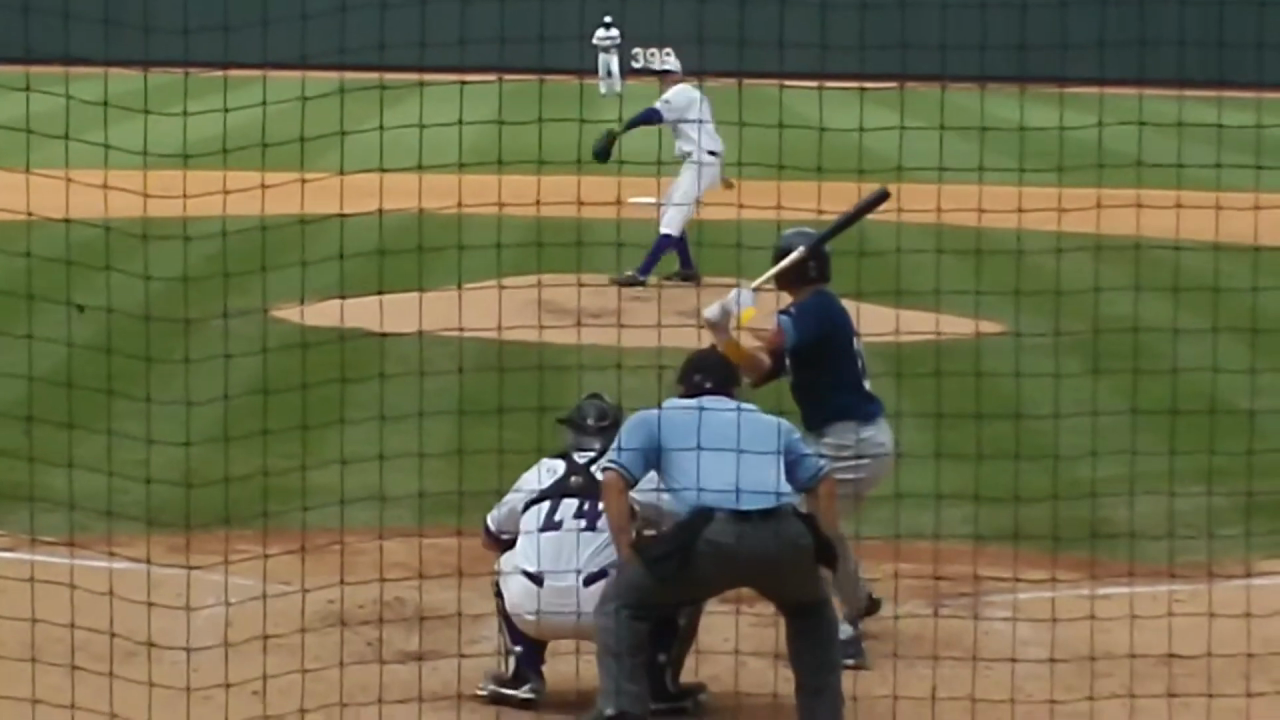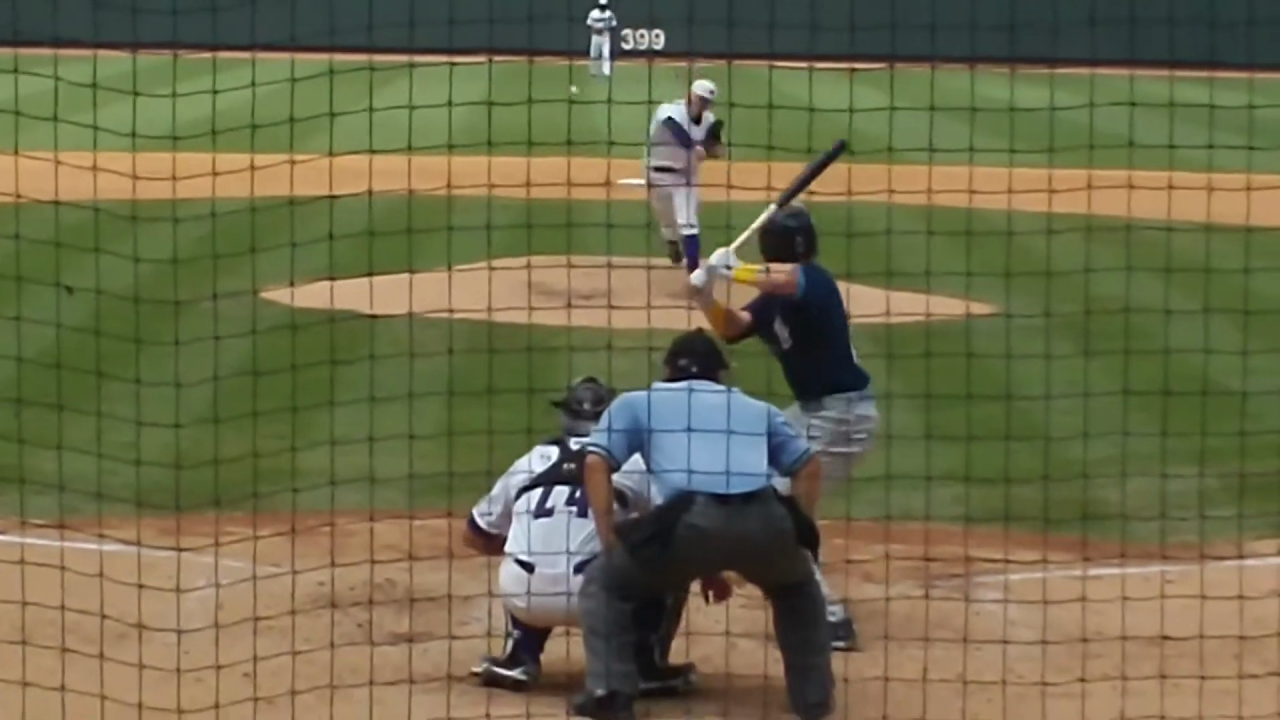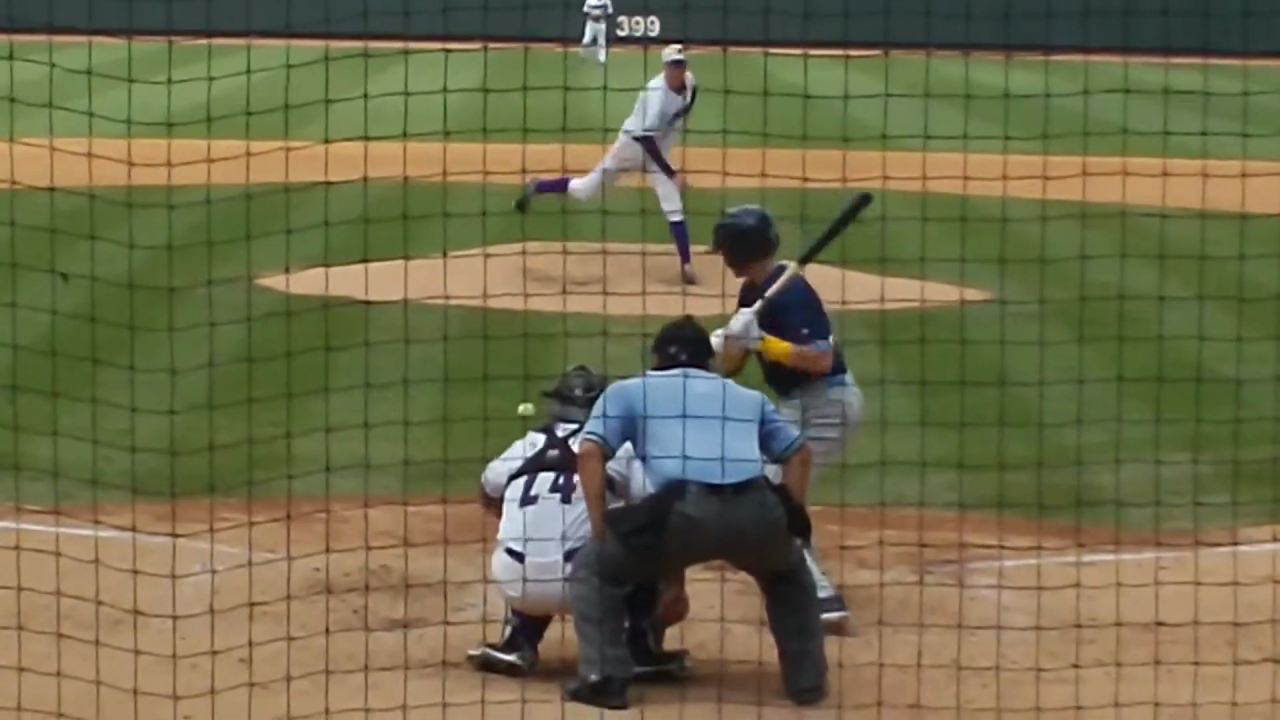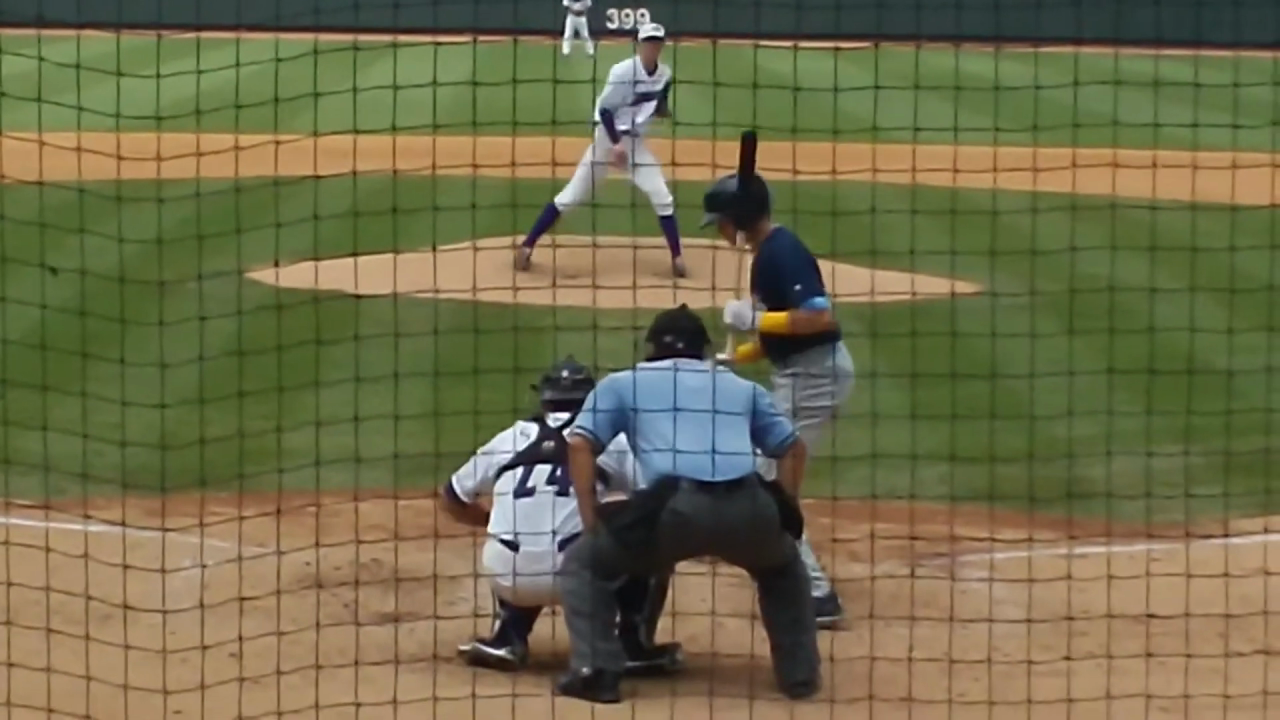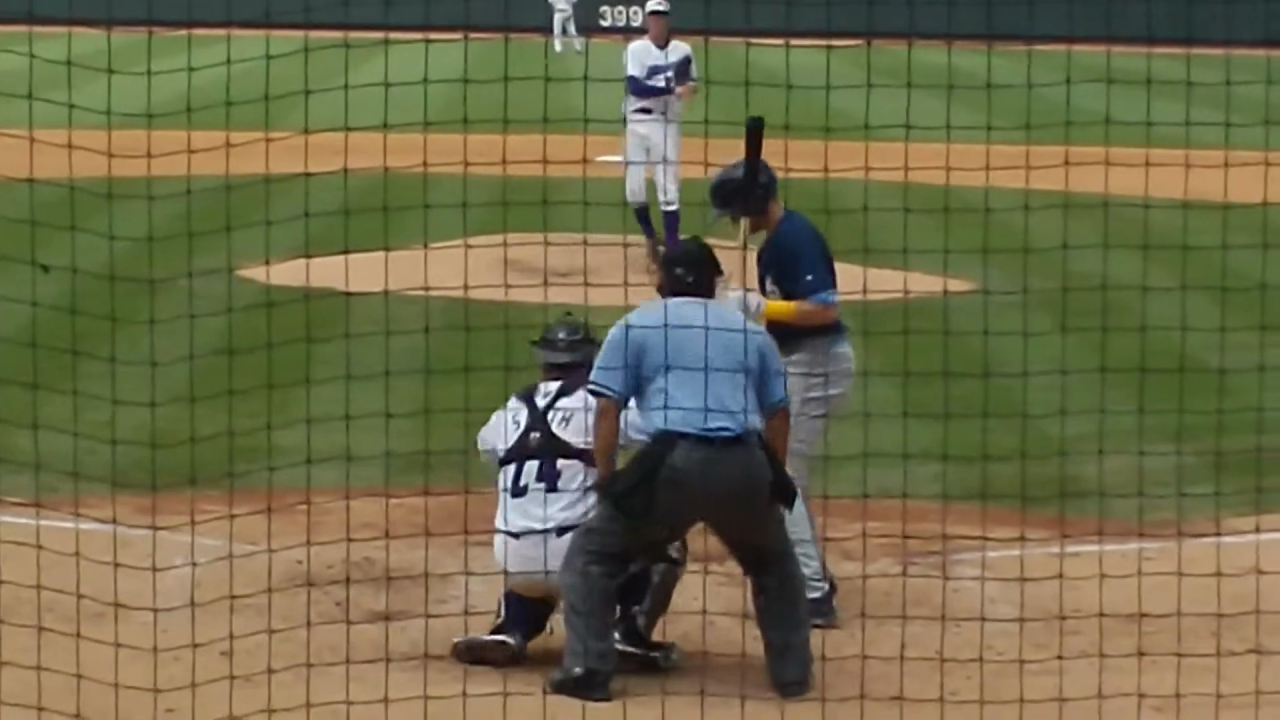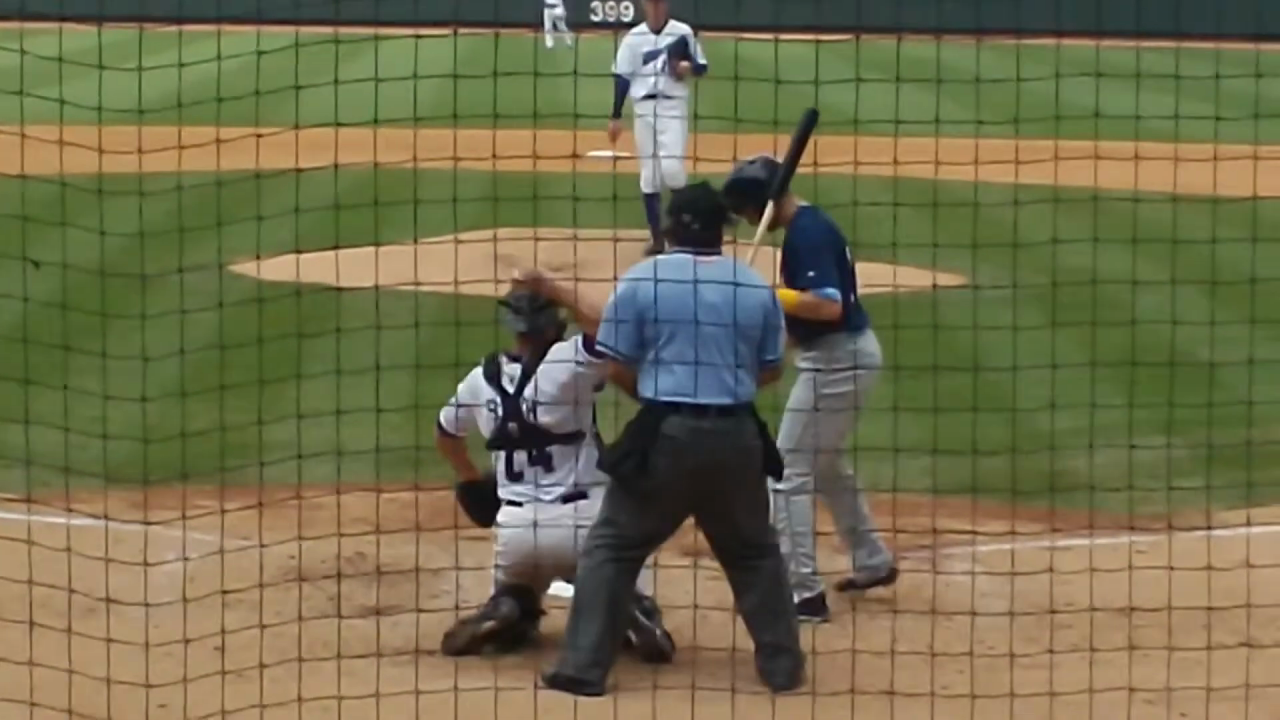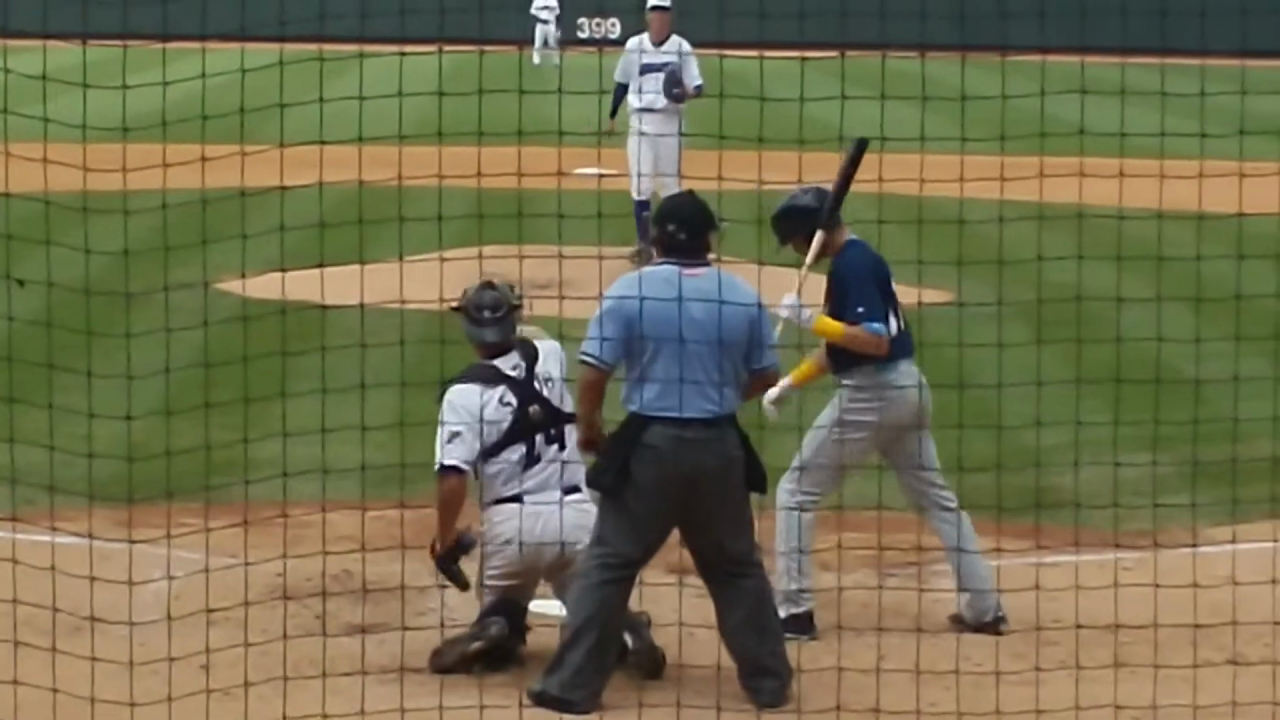
dt=0.4s
person 1, frame 1
left shoulder: (817, 308)
right shoulder: (817, 311)
left elbow: (771, 337)
right elbow: (760, 371)
right wrist: (723, 332)
left hip: (849, 444)
right hip: (861, 438)
left ankle: (840, 641)
right ankle: (856, 602)
person 1, frame 2
left shoulder: (813, 279)
right shoulder: (778, 297)
left elbow: (785, 280)
right elbow: (732, 329)
left wrist: (733, 270)
right wrist: (706, 296)
left hip: (840, 416)
right hip: (816, 410)
left ankle: (832, 622)
person 1, frame 3
left shoulder: (790, 292)
right shoulder: (751, 292)
left elbow: (821, 360)
right elbow: (730, 366)
left wrist: (760, 342)
right wrist: (728, 340)
left hip: (822, 406)
right hip: (802, 403)
left ankle: (821, 598)
person 1, frame 4
left shoulder: (782, 251)
right shoulder: (764, 253)
left elbow: (821, 316)
left wrist: (754, 321)
right wrist: (736, 356)
left hip: (813, 375)
right hip: (798, 374)
left knee: (765, 484)
right knee: (767, 473)
left ankle: (818, 597)
person 1, frame 5
left shoulder: (797, 236)
right shoulder: (771, 245)
left elbow: (827, 309)
left wrist: (760, 306)
left hip: (816, 365)
right hip: (795, 365)
right knee: (786, 474)
left ankle: (813, 597)
right ankle: (814, 578)
person 1, frame 6
left shoulder: (805, 233)
right shoulder: (811, 224)
left elbow: (828, 306)
left hip: (834, 360)
right hip: (848, 353)
left knee: (789, 475)
right knee: (827, 465)
left ankle: (805, 594)
right ankle: (872, 561)
person 1, frame 7
left shoulder: (851, 266)
right shoulder: (858, 258)
left elbow: (875, 341)
right elbow: (837, 345)
left wrist: (811, 320)
right wrist: (788, 384)
left hip: (870, 393)
right hip: (905, 386)
left knee: (796, 493)
right knee: (934, 496)
left ankle: (795, 611)
right ankle: (983, 607)
person 2, frame 1
left shoulder: (653, 418)
right shoulder: (774, 423)
left elbow: (613, 482)
right elbow: (823, 485)
left wrist: (629, 560)
right wrist: (813, 551)
left hip: (713, 538)
right hip: (784, 538)
left knee: (621, 602)
right knee: (811, 609)
person 2, frame 2
left shoulder: (637, 402)
right shoulder: (757, 407)
left elbow: (596, 464)
right elbow: (808, 467)
left wrist: (611, 544)
right wrist: (794, 534)
left hip: (693, 522)
right hip: (764, 522)
left knee: (603, 583)
right knee: (798, 589)
person 2, frame 3
left shoulder: (628, 390)
right shoulder: (748, 396)
left elbow: (590, 452)
right elbow: (798, 454)
left wrist: (601, 532)
right wrist: (786, 521)
left hip: (686, 511)
right hip: (756, 513)
left knee: (593, 569)
right knee: (789, 574)
left ankle: (604, 678)
right ankle: (807, 679)
person 2, frame 4
left shoulder: (622, 383)
right shoulder: (741, 385)
left elbow: (579, 445)
right elbow: (793, 449)
left wrist: (592, 527)
right wrist: (780, 516)
left hip: (677, 507)
right hip: (748, 510)
left knee: (584, 562)
right knee: (784, 566)
left ankle: (595, 671)
right ankle: (799, 674)
person 2, frame 5
left shoulder: (635, 324)
right shoulder: (752, 331)
left elbow: (608, 409)
right elbow: (778, 414)
left wrist: (606, 484)
right wrist: (770, 482)
left hip: (674, 464)
right hip: (743, 465)
left knee: (591, 554)
right knee: (774, 563)
left ankle: (586, 671)
right ankle: (792, 672)
person 2, frame 6
left shoulder: (639, 280)
right shoulder: (758, 288)
left elbow: (617, 368)
right elbow: (770, 370)
left hip: (666, 433)
right hip: (736, 434)
left knee: (611, 549)
right knee: (755, 553)
left ankle: (581, 667)
right ankle: (783, 665)
person 2, frame 7
left shoulder: (627, 291)
right shoulder: (744, 297)
left elbow: (593, 375)
right elbow: (763, 378)
left wrist: (588, 428)
left hip: (649, 446)
right hip: (720, 447)
left knee: (608, 565)
right knee: (736, 567)
person 3, frame 1
left shoulder: (539, 473)
left elbow: (492, 537)
left hip: (529, 609)
left knee: (510, 567)
left ankle: (523, 676)
right ankle: (659, 684)
person 3, frame 2
left shoulder: (531, 460)
right shoulder: (630, 462)
left elbow: (475, 535)
left hip: (522, 596)
left ankle: (519, 658)
right ankle: (647, 664)
person 3, frame 3
left shoulder: (522, 447)
right shoulder: (620, 447)
left elbow: (488, 495)
left hip: (514, 584)
left ankle: (517, 644)
right ankle: (643, 651)
person 3, frame 4
left shoulder: (510, 437)
right shoulder: (612, 437)
left elbow: (452, 501)
left hip: (505, 574)
left ankle: (506, 639)
right ankle: (634, 644)
person 3, frame 5
left shoulder: (510, 411)
left elbow: (486, 446)
left hip: (516, 563)
right knee: (668, 546)
left ankle: (508, 631)
right ankle: (631, 633)
person 3, frame 6
left shoulder: (482, 379)
right shoulder: (565, 363)
left elbow: (445, 433)
left wrist: (472, 478)
left hip: (515, 529)
right hip: (582, 521)
left knee: (515, 610)
right knee: (629, 606)
left ankle: (503, 611)
right ankle: (632, 618)
person 3, frame 7
left shoulder: (463, 392)
right shoulder: (549, 354)
left elbow: (452, 480)
left wrist: (444, 539)
left hip: (509, 524)
right hip: (577, 517)
left knee: (502, 623)
left ankle: (492, 630)
right ankle: (622, 631)
person 4, frame 1
left shoulder: (679, 93)
right shoulder: (693, 95)
left elbow: (653, 115)
right elbow: (696, 136)
left wrist: (622, 128)
right wrist: (721, 176)
left hip: (701, 162)
right hip: (705, 162)
left knee: (672, 219)
right knee: (672, 214)
left ankle: (642, 273)
right ankle: (687, 269)
person 4, frame 2
left shoulder: (708, 120)
right shoulder: (669, 111)
left elbow: (716, 150)
right elbow: (674, 128)
right wrist: (694, 147)
left hip: (684, 176)
right hip: (658, 175)
left knee: (688, 224)
right knee: (668, 224)
right ankle: (674, 243)
person 4, frame 3
left shoulder: (689, 81)
right shoulder: (656, 93)
right elbow: (647, 141)
left wrist: (682, 116)
right wrist: (671, 173)
left hip: (659, 149)
right hip: (632, 145)
left knee: (673, 207)
right knee: (585, 189)
left ankle: (686, 263)
right ankle: (537, 187)
person 4, frame 4
left shoulder: (665, 73)
right shoulder: (623, 70)
right elbow: (604, 110)
left wrist: (662, 110)
right wrist: (614, 143)
left hip: (636, 144)
right hip: (607, 141)
left knee: (663, 199)
right knee: (570, 196)
left ankle: (677, 256)
right ankle: (528, 244)
person 4, frame 5
left shoulder: (683, 50)
right shoulder: (635, 48)
left elbow: (689, 84)
right elbow: (634, 87)
left wrist: (691, 87)
right wrist: (673, 91)
left hip: (666, 125)
right hip: (637, 123)
left knee: (669, 192)
right knee: (634, 192)
right ankle: (651, 236)
person 4, frame 6
left shoulder: (682, 32)
right shoulder: (633, 37)
left elbow: (702, 68)
right elbow: (622, 78)
left wrist: (688, 68)
right wrist: (616, 117)
left hip: (673, 108)
right hip: (643, 110)
left knee: (672, 168)
right knee: (648, 176)
right ankle: (657, 237)
person 4, frame 7
left shoulder: (681, 48)
right shoulder: (634, 45)
left elbow: (697, 87)
right elbow: (621, 84)
left wrist: (689, 92)
right wrist: (612, 116)
left hip: (669, 121)
right hip: (639, 120)
left knee: (670, 186)
right knee: (640, 184)
right ankle: (644, 243)
